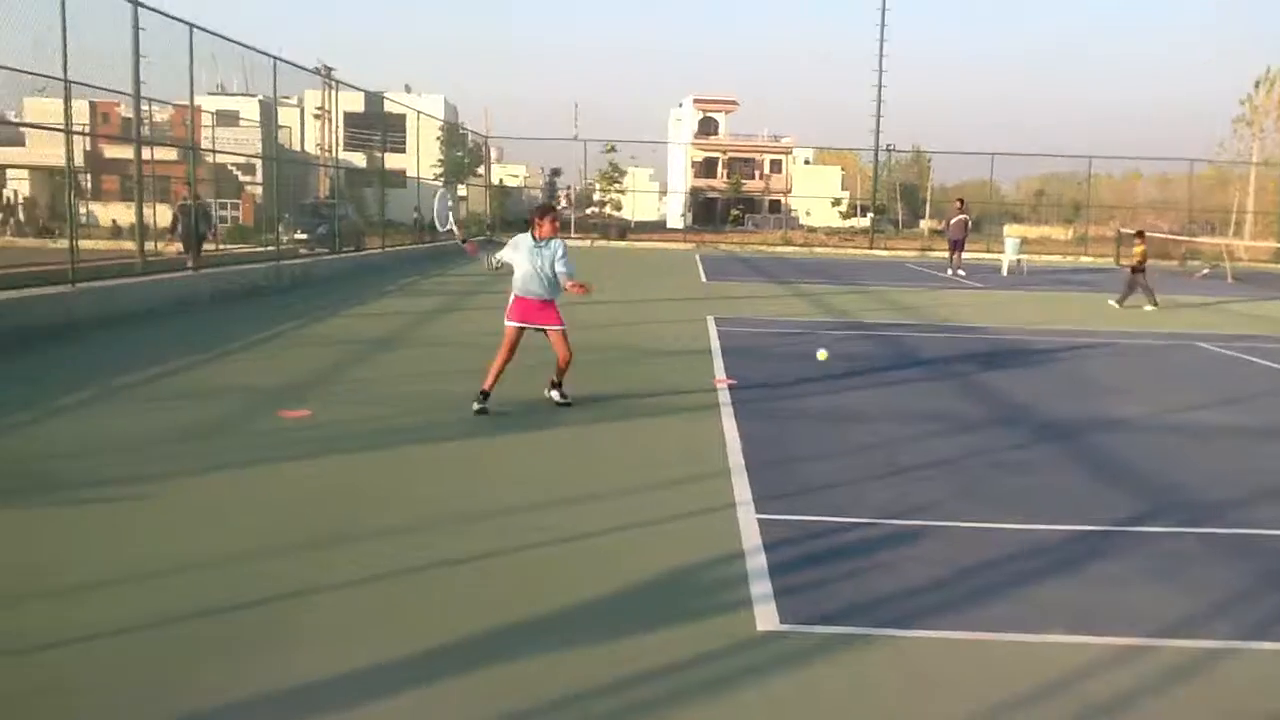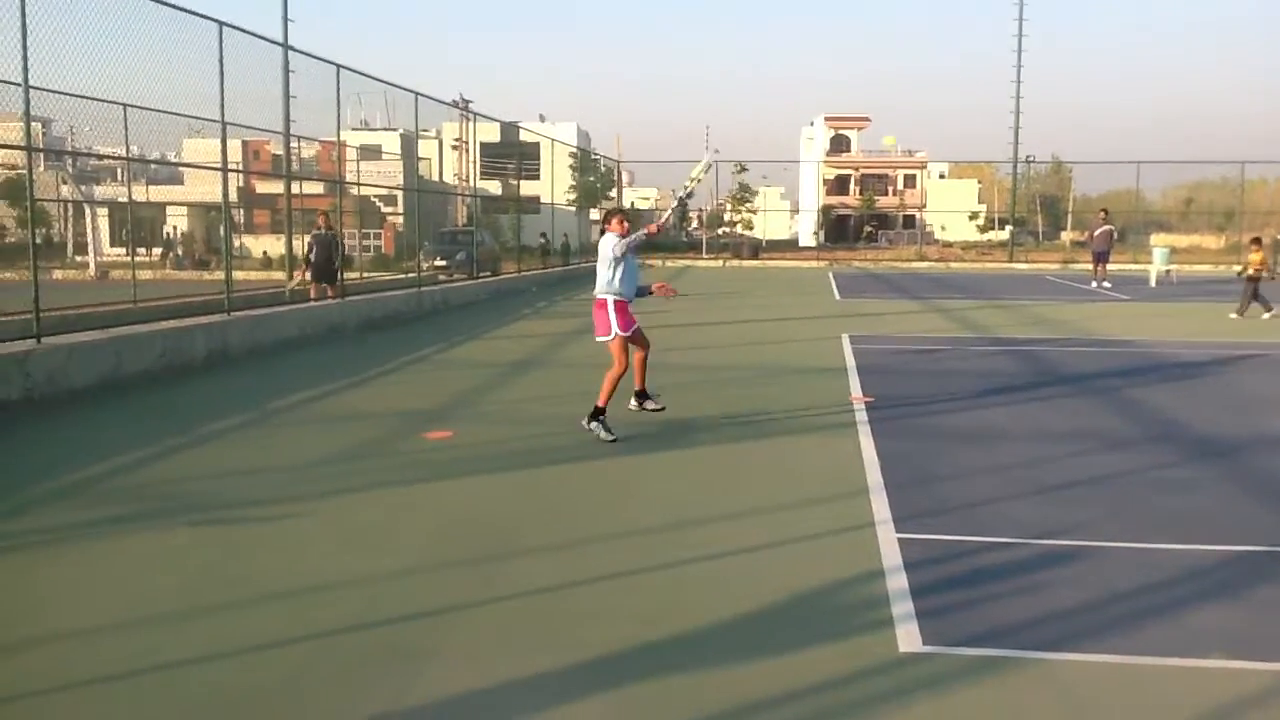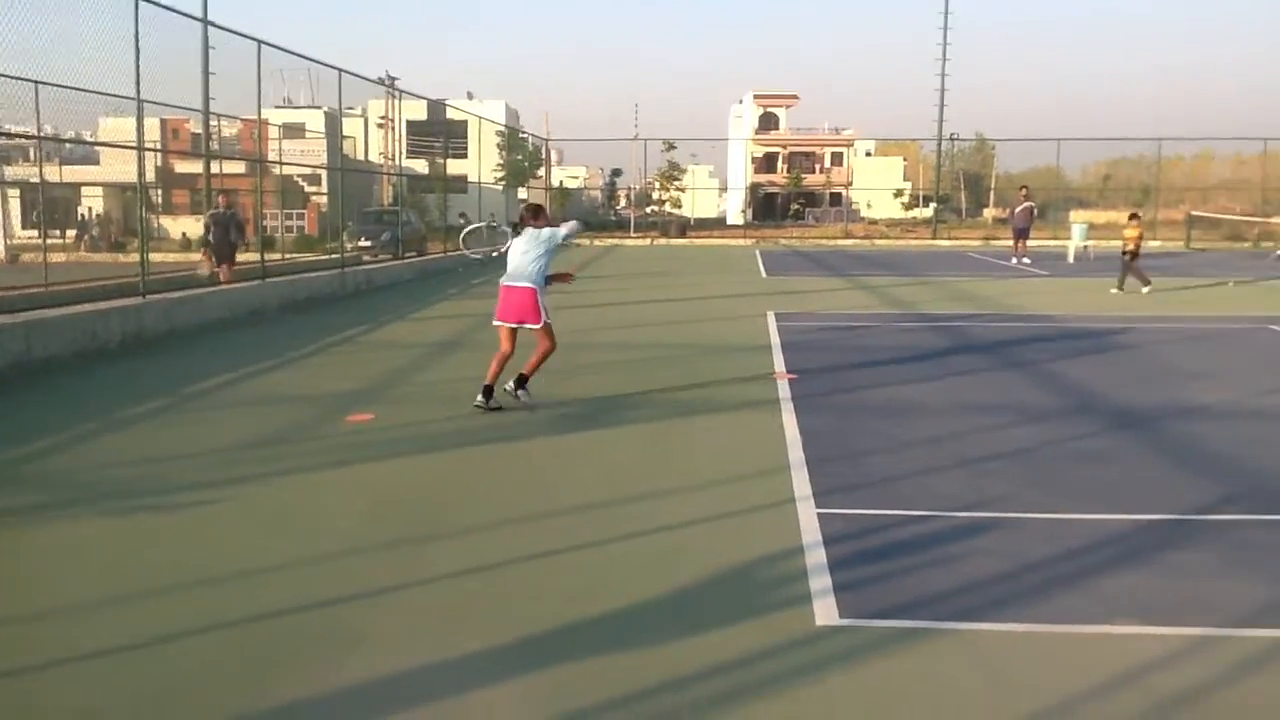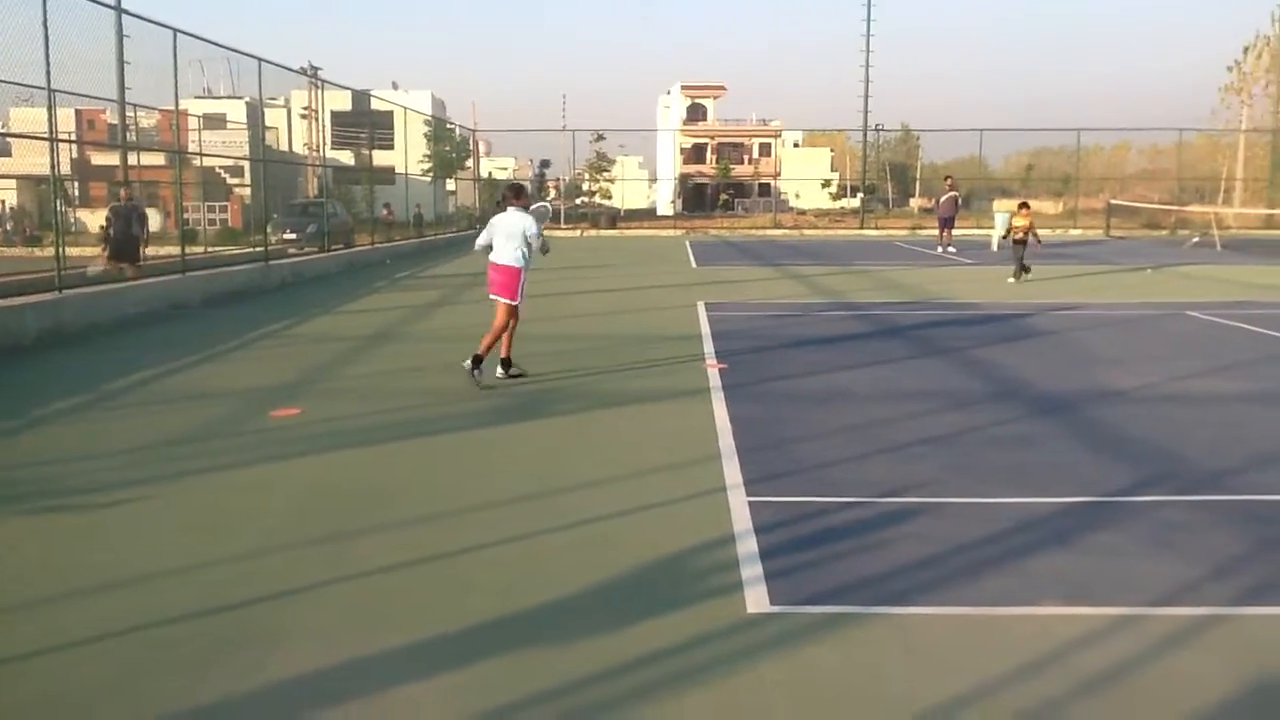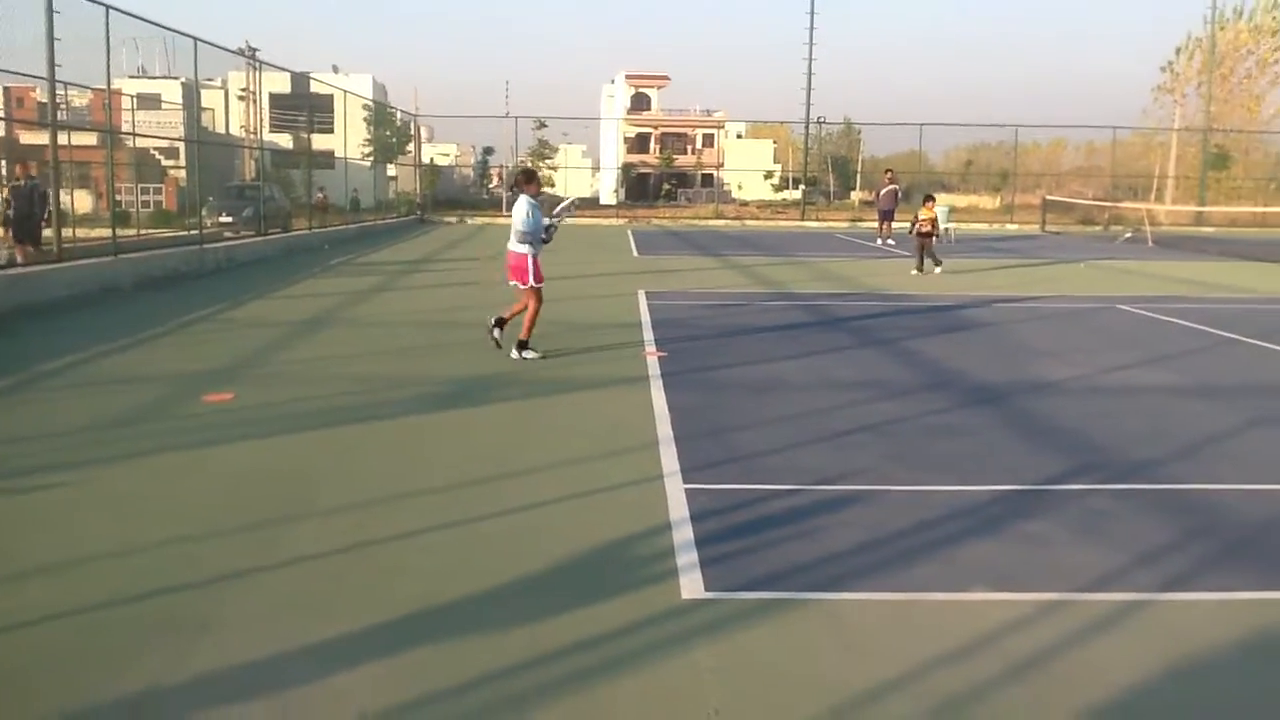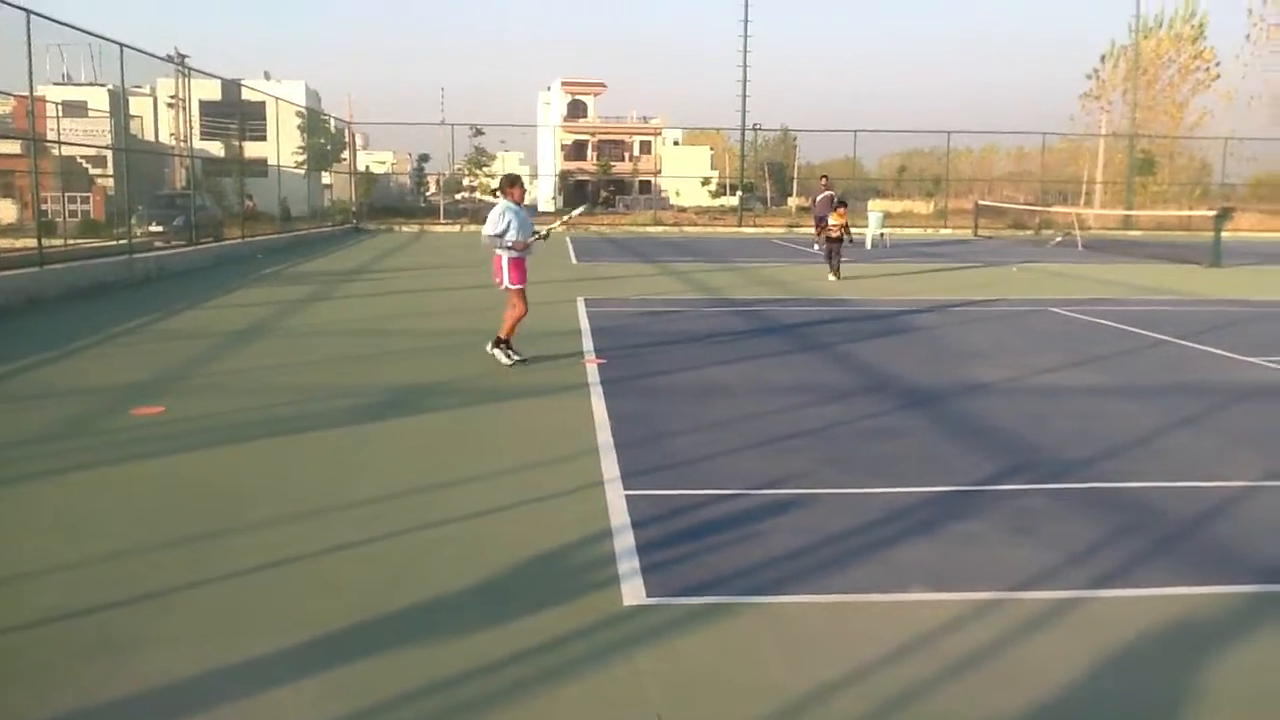
dt=0.5s
person 1, frame 1
left shoulder: (558, 246)
right shoulder: (518, 243)
left elbow: (563, 272)
right elbow: (496, 262)
left wrist: (570, 284)
left hip: (547, 305)
right hip: (521, 302)
left knee: (565, 356)
right knee: (508, 349)
left ankle: (555, 386)
right ankle: (483, 395)
person 1, frame 2
left shoulder: (627, 253)
right shoulder: (607, 242)
right elbow: (619, 249)
left wrist: (651, 289)
right wrist: (645, 232)
left hip: (620, 306)
right hip: (609, 306)
left knee: (643, 345)
right knee: (620, 364)
left ankle: (640, 397)
right ankle: (596, 417)
person 1, frame 3
left shoulder: (515, 244)
right shoulder: (546, 235)
right elbow: (575, 226)
left wrist: (554, 278)
right wrist: (560, 228)
left hip: (507, 291)
right hip: (528, 294)
left knee: (505, 349)
right knee: (548, 345)
left ankle: (485, 394)
right ankle: (519, 382)
person 1, frame 4
left shoulder: (497, 219)
right shoulder: (527, 220)
left elbow: (479, 244)
right elbow: (540, 245)
right wrist: (544, 245)
left hip: (496, 267)
right hip: (513, 272)
left knee: (512, 318)
right knee: (501, 323)
left ankle: (505, 365)
right ankle: (475, 362)
person 1, frame 5
left shoulder: (530, 204)
right shoulder: (524, 207)
right elbow: (519, 236)
left wrist: (544, 229)
right wrist: (541, 238)
left hip: (520, 257)
right hip: (523, 258)
left knee: (529, 301)
right knee: (536, 302)
left ankle: (498, 322)
right ankle: (521, 347)
person 1, frame 6
left shoulder: (521, 210)
right shoulder: (500, 211)
left elbow: (527, 233)
right elbow: (488, 238)
left wrist: (539, 235)
right wrist: (512, 244)
left hip: (518, 261)
right hip: (507, 262)
left knee: (515, 305)
right knee: (521, 308)
left ankle: (504, 345)
right ankle: (498, 343)
